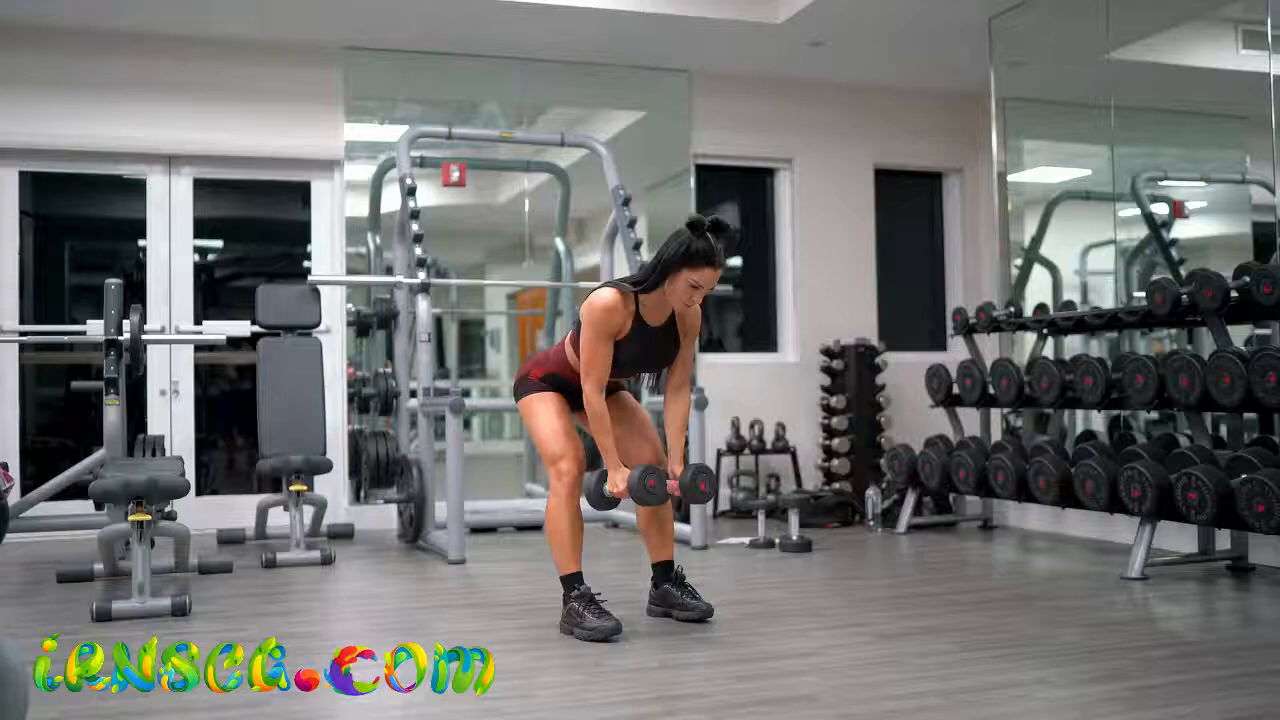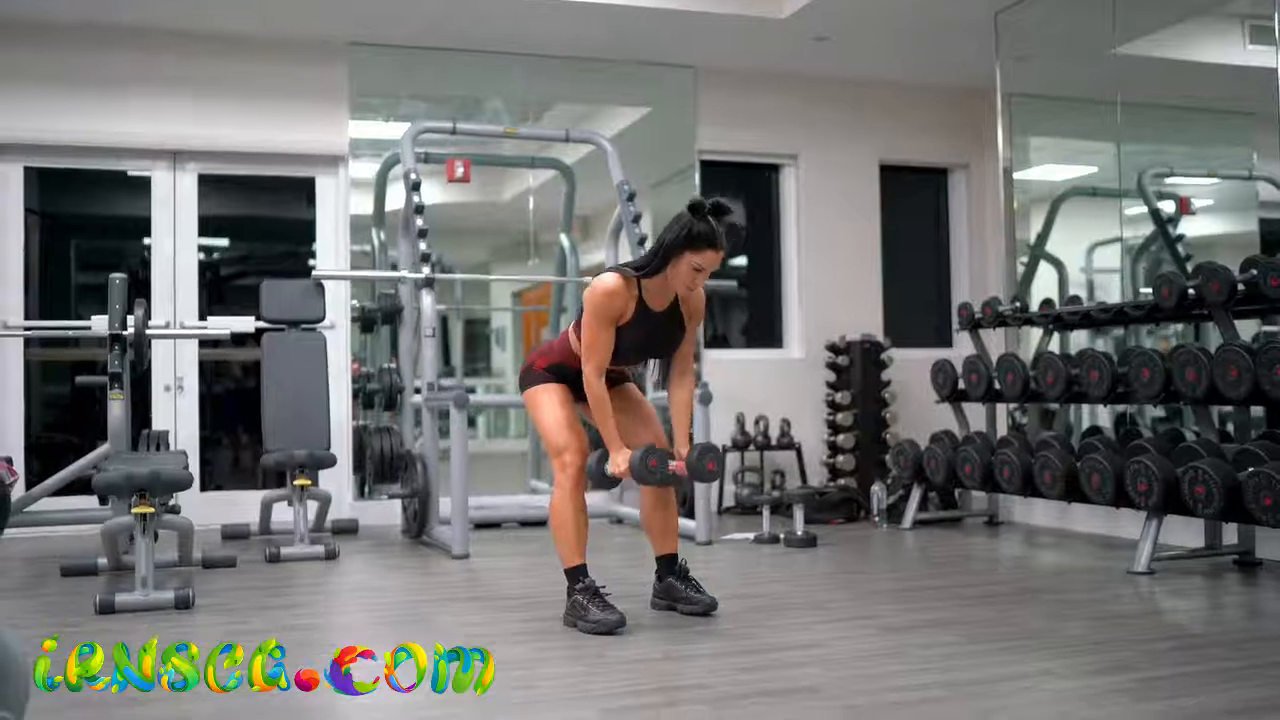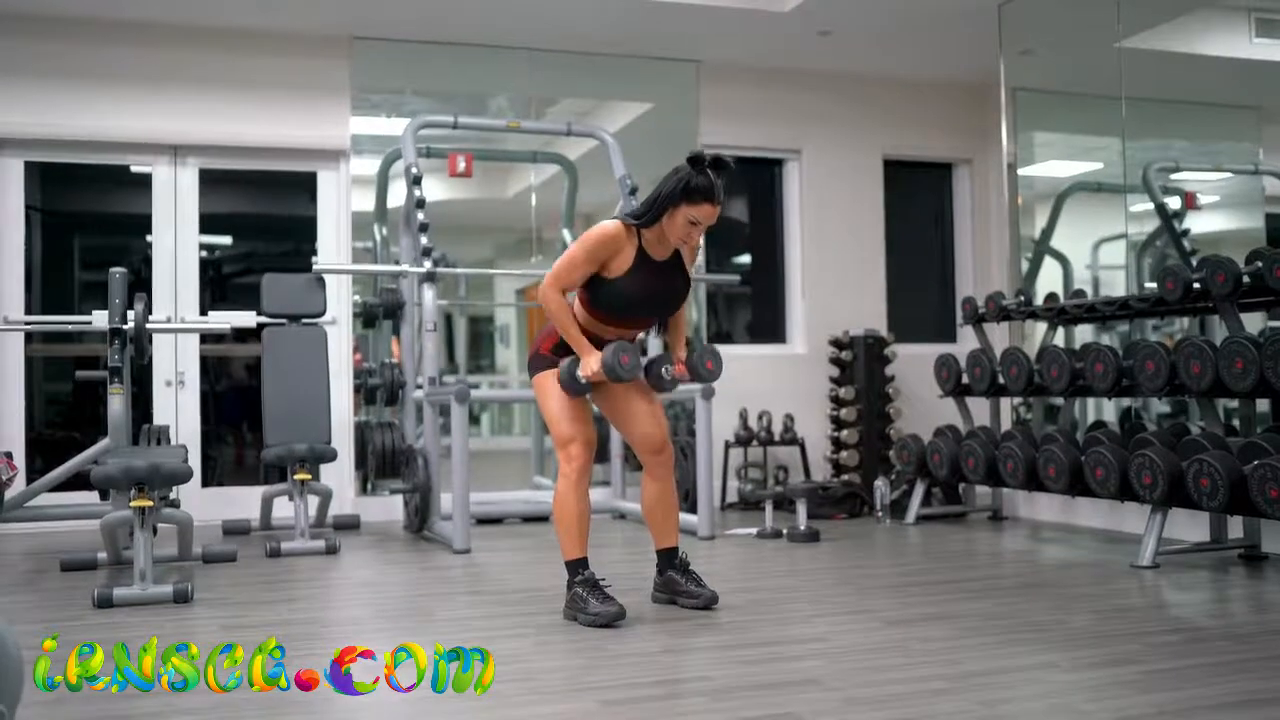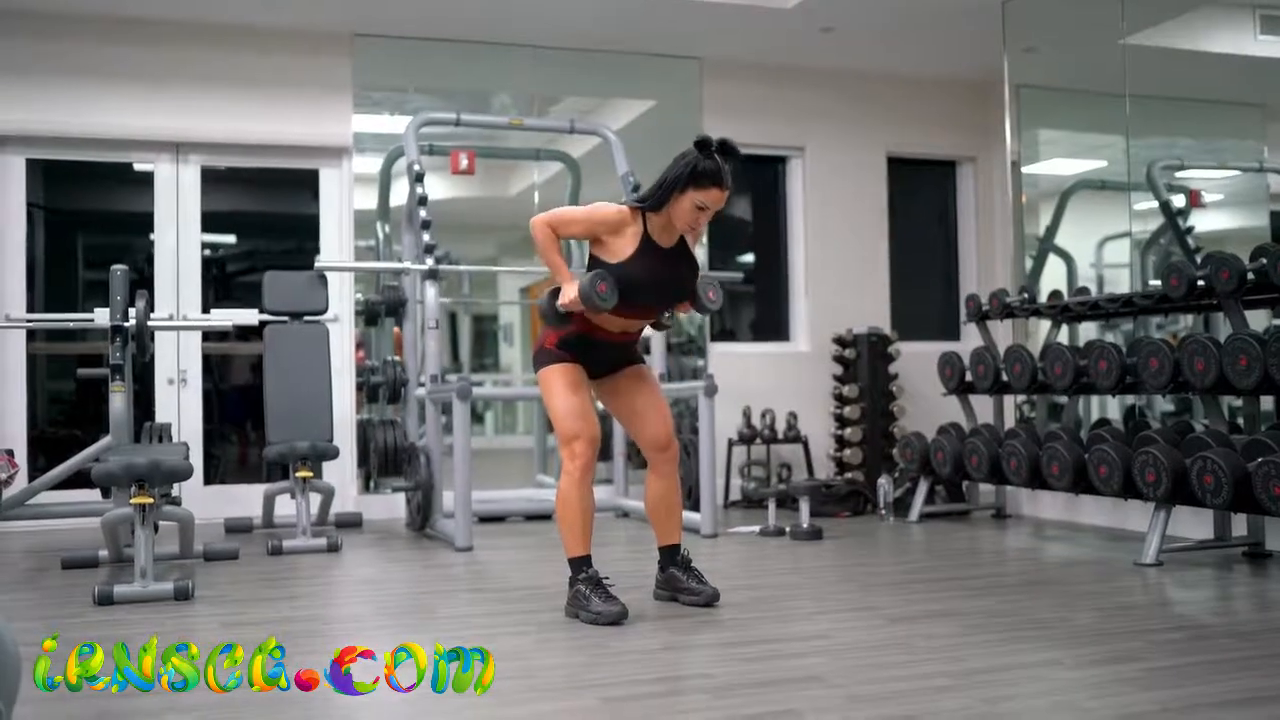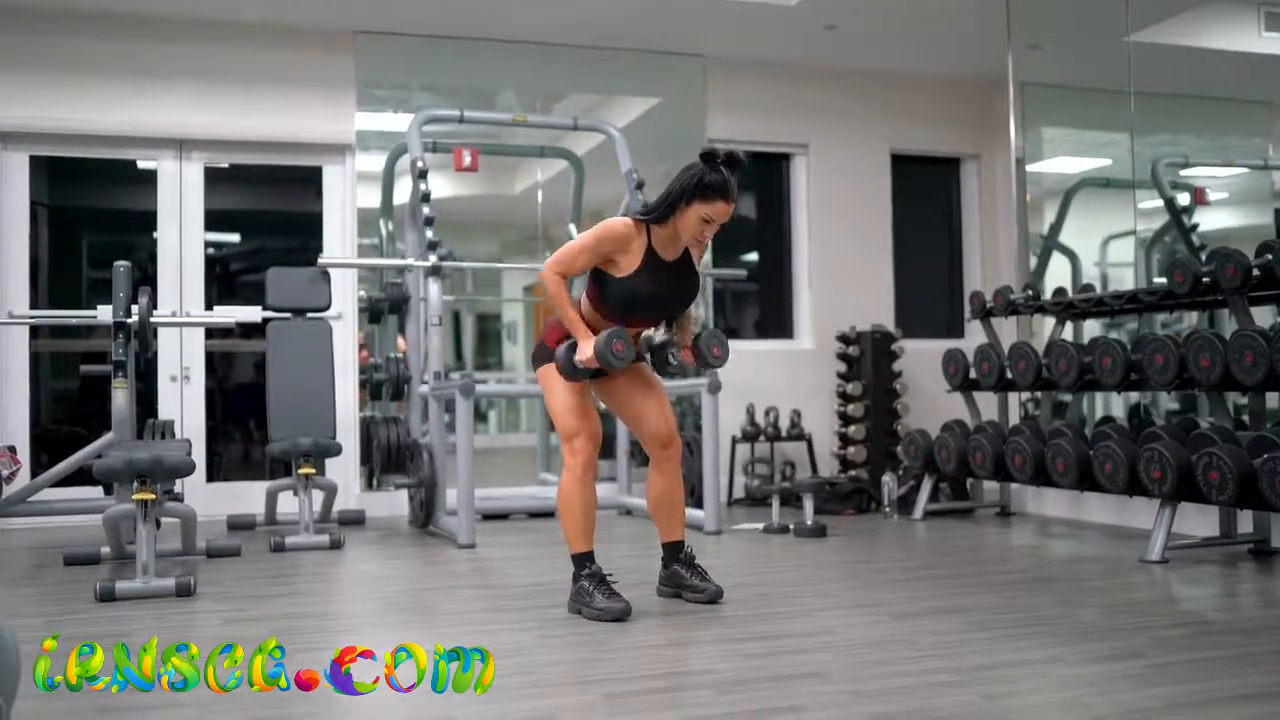
dt=0.3s
person 1, frame 1
left shoulder: (688, 316)
right shoulder: (609, 303)
left elbow: (677, 390)
right elbow: (591, 389)
left wrist: (677, 461)
right wrist: (613, 466)
left hip: (604, 385)
right hip: (547, 381)
left knee: (655, 468)
right knee: (568, 469)
left ankle: (665, 584)
right ankle: (575, 599)
person 1, frame 2
left shoulder: (692, 300)
right shoulder: (611, 289)
left elbow: (681, 375)
right elbow: (591, 374)
left wrist: (682, 445)
right wrist: (615, 448)
left hip: (612, 378)
right hip: (553, 373)
right knee: (572, 462)
left ankle: (669, 577)
right ankle: (579, 592)
person 1, frame 3
left shoulder: (689, 247)
right shoulder: (611, 236)
right elbow: (550, 290)
left wrist: (679, 351)
right wrist: (585, 351)
right hip: (562, 353)
left knee: (659, 451)
right knee: (577, 451)
left ankle: (669, 571)
right ankle: (579, 585)
person 1, frame 4
left shoulder: (691, 232)
right shoulder: (616, 220)
right elbow: (541, 224)
left wrist: (679, 298)
right wrist: (567, 282)
left hip: (622, 352)
right hip: (568, 345)
left knee: (664, 447)
right knee: (582, 447)
left ankle: (671, 567)
right ankle: (581, 582)
person 1, frame 5
left shoulder: (694, 246)
right shoulder: (620, 233)
right elbow: (551, 273)
left wrist: (685, 340)
right wrist: (584, 339)
right hip: (566, 345)
left knee: (666, 443)
right knee: (583, 444)
left ankle: (675, 564)
right ankle: (584, 579)
